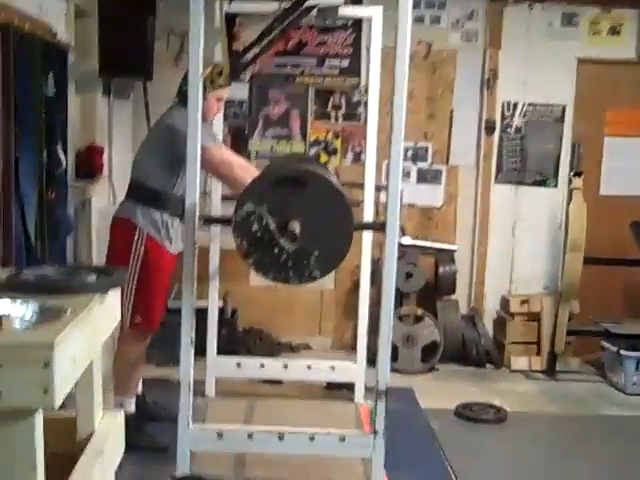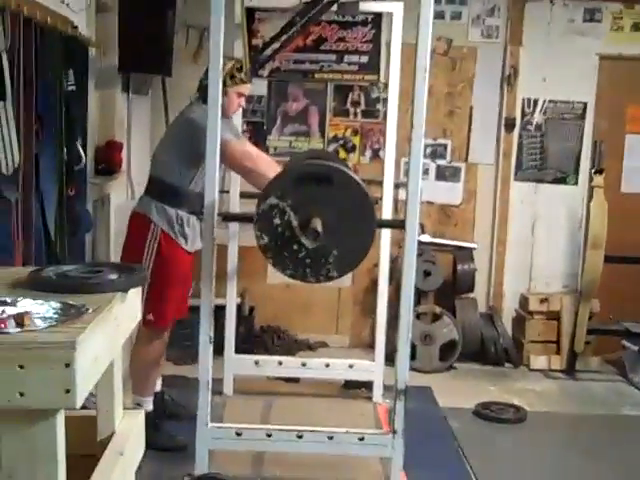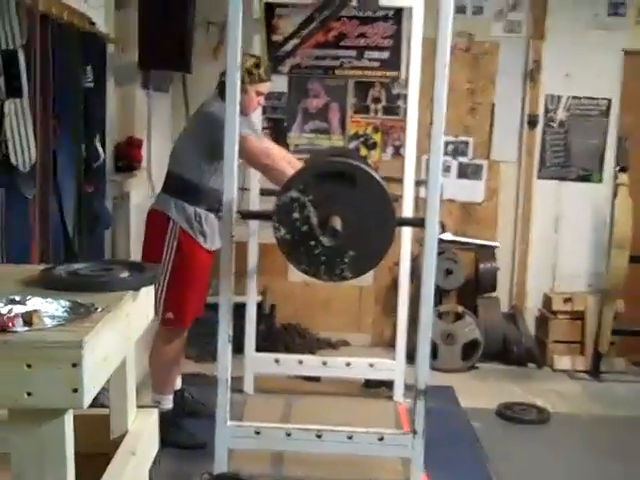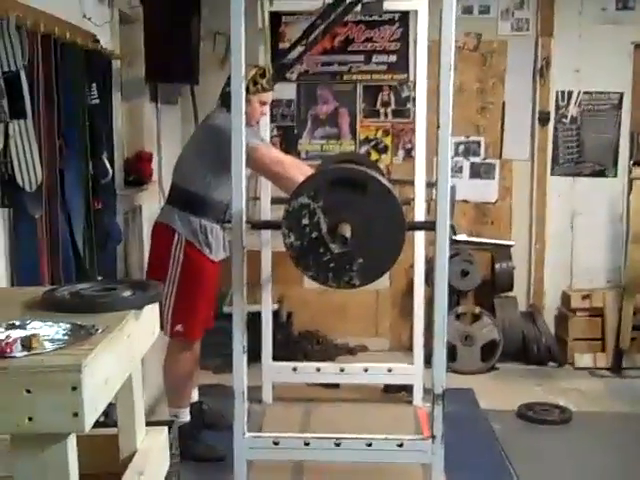
dt=0.3s
person 1, frame 1
left shoulder: (196, 127)
right shoulder: (179, 125)
left elbow: (236, 161)
right elbow: (226, 169)
left hip: (161, 231)
right hip: (142, 231)
left knee: (145, 323)
right knee: (135, 326)
left ankle: (135, 400)
right ankle: (124, 416)
person 1, frame 2
left shoulder: (218, 122)
right shoulder: (199, 120)
left elbow: (258, 156)
right elbow: (247, 165)
left hip: (181, 229)
right hip: (160, 226)
left knee: (164, 321)
right knee: (152, 324)
left ankle: (155, 397)
right ankle: (143, 414)
person 1, frame 3
left shoulder: (236, 119)
right shoulder: (217, 116)
left elbow: (279, 153)
right elbow: (267, 162)
left hip: (199, 225)
right hip: (178, 224)
left knee: (182, 318)
right knee: (171, 322)
left ankle: (174, 395)
right ankle: (163, 414)
person 1, frame 4
left shoulder: (239, 129)
right shoulder: (223, 127)
left elbow: (286, 160)
right elbow: (277, 169)
left hip: (204, 236)
right hip: (184, 236)
left knee: (194, 331)
right knee: (183, 335)
left ankle: (191, 407)
right ankle: (180, 428)
